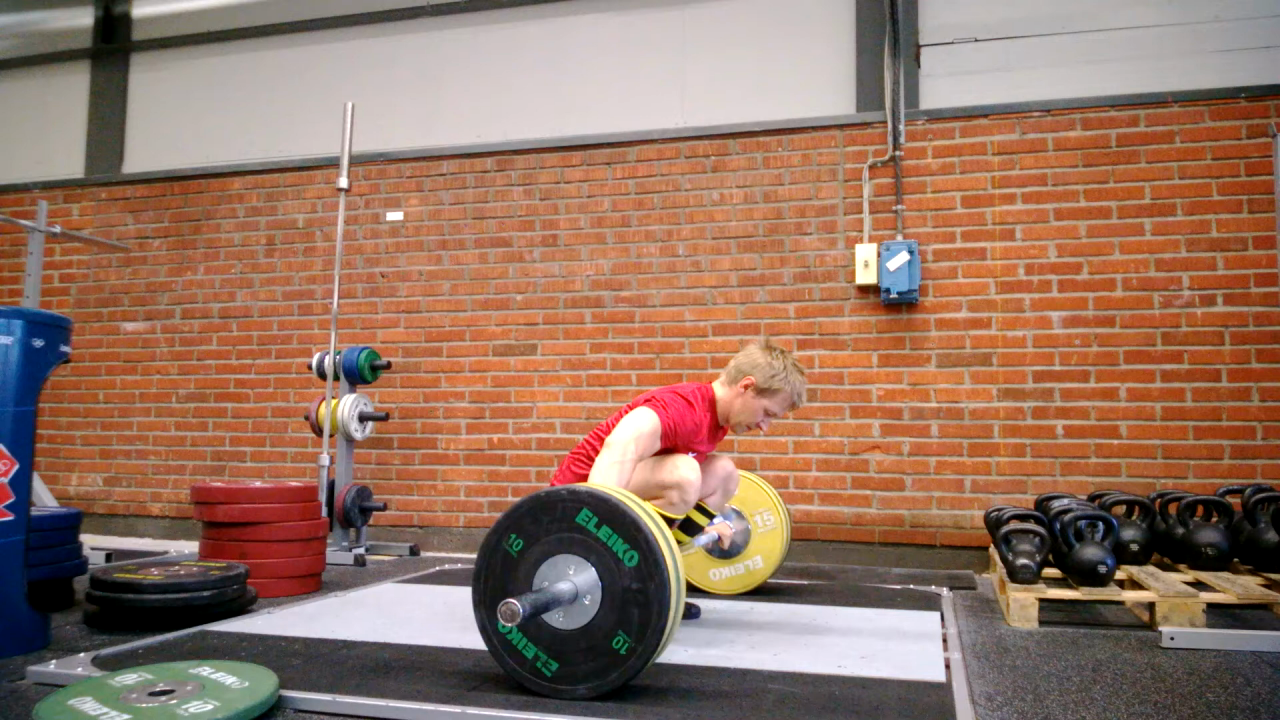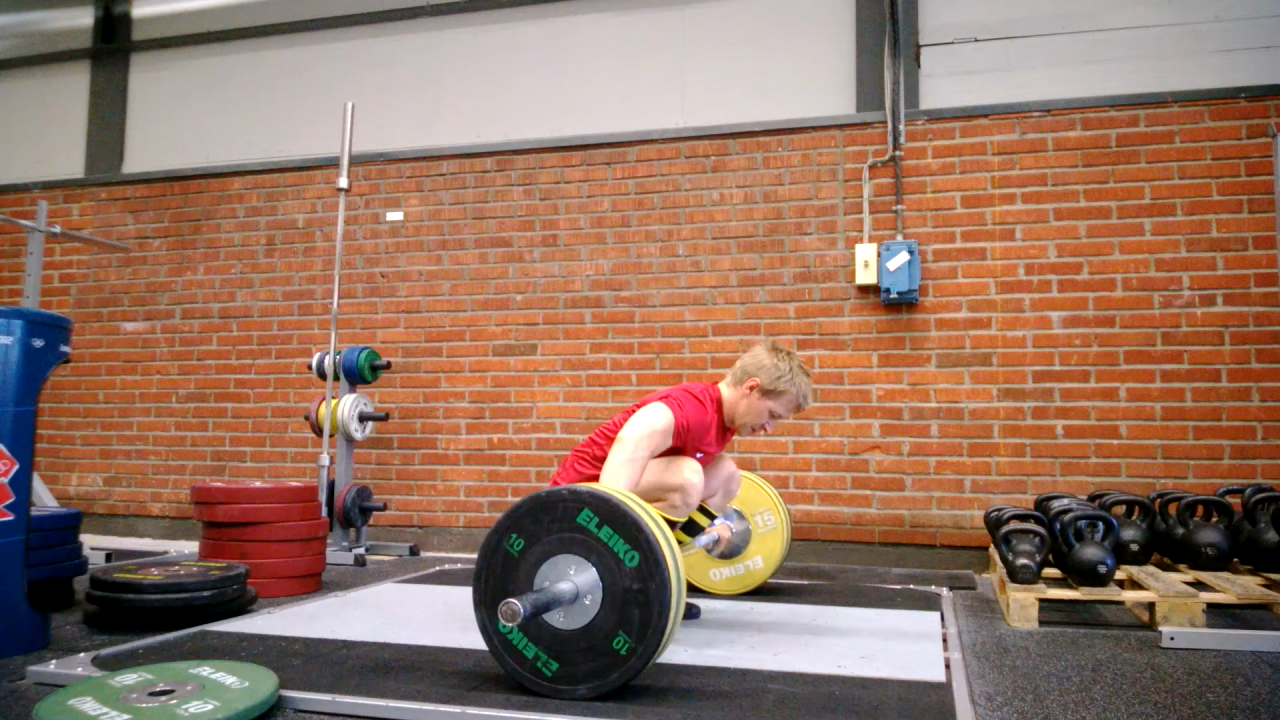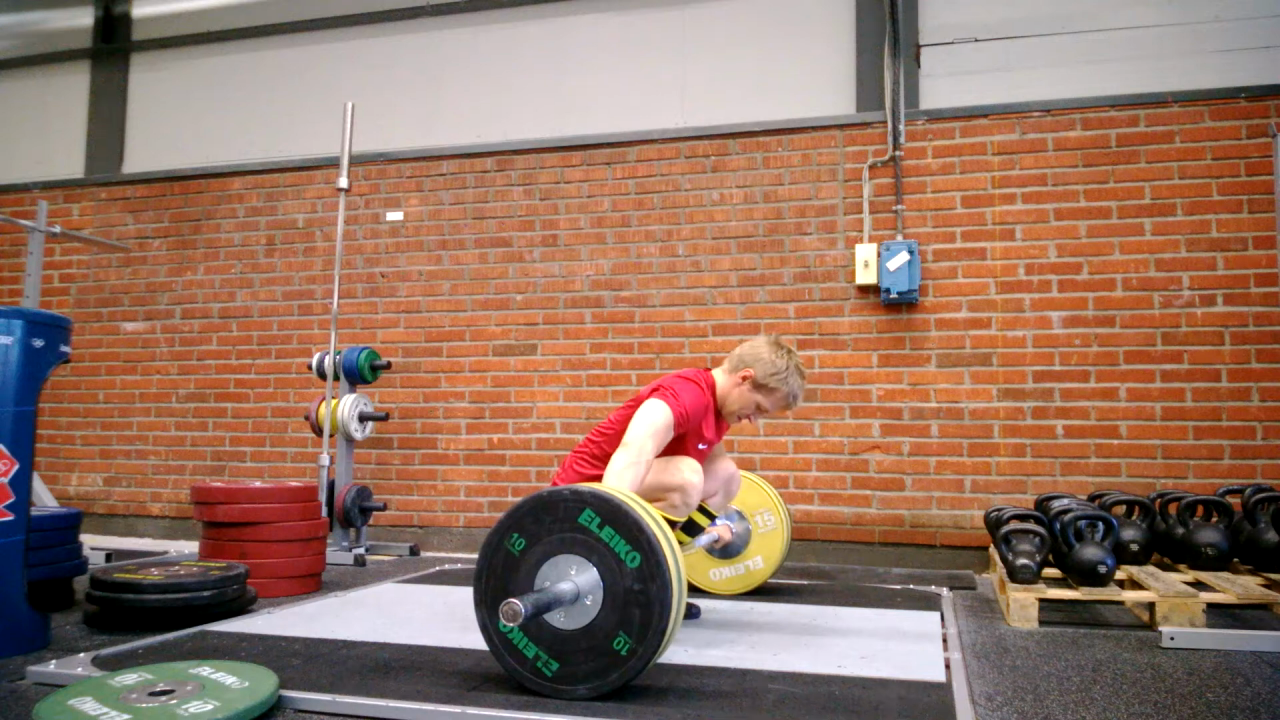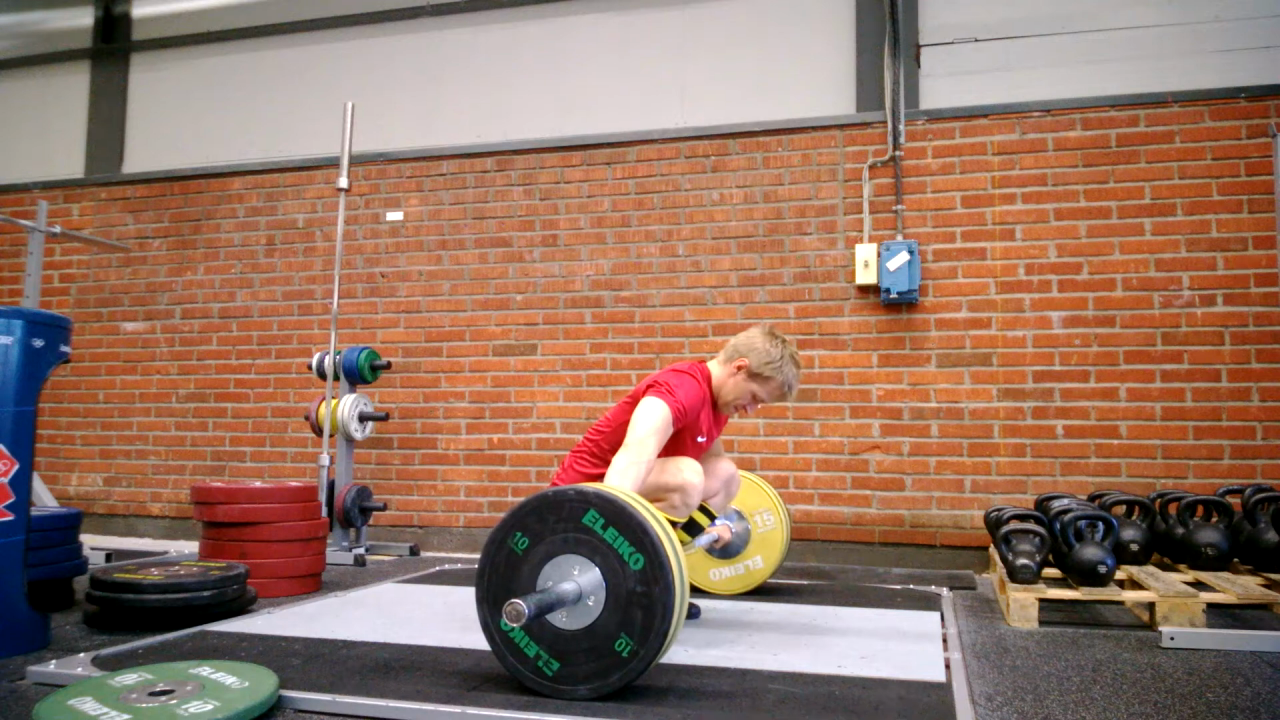
dt=0.4s
person 1, frame 1
left shoulder: (717, 409)
right shoulder: (683, 408)
right elbow: (618, 448)
left wrist: (707, 522)
left knee: (723, 473)
right knee: (682, 474)
person 1, frame 2
left shoulder: (723, 412)
right shoulder: (693, 408)
right elbow: (629, 444)
left wrist: (709, 521)
left hip: (619, 493)
left knee: (725, 473)
right knee: (685, 476)
person 1, frame 3
left shoulder: (718, 399)
right shoulder: (686, 394)
left elbow: (711, 456)
right elbow: (633, 451)
left wrist: (710, 521)
left knee: (727, 474)
right knee: (685, 476)
person 1, frame 4
left shoulder: (716, 395)
right shoulder: (682, 389)
left elbow: (711, 457)
right elbow: (635, 454)
left wrist: (710, 520)
left knee: (726, 475)
right knee: (685, 477)
